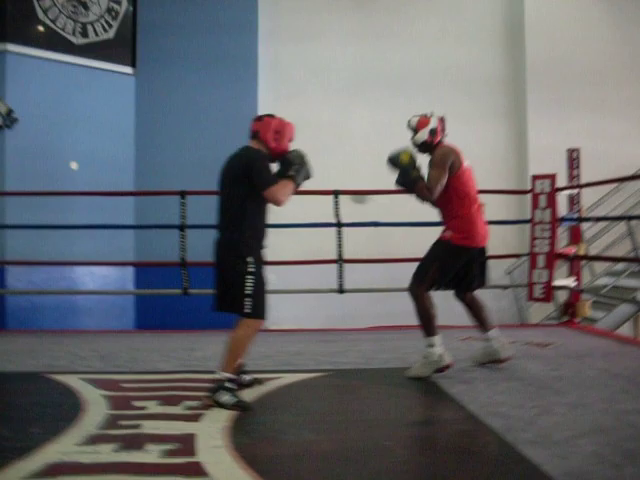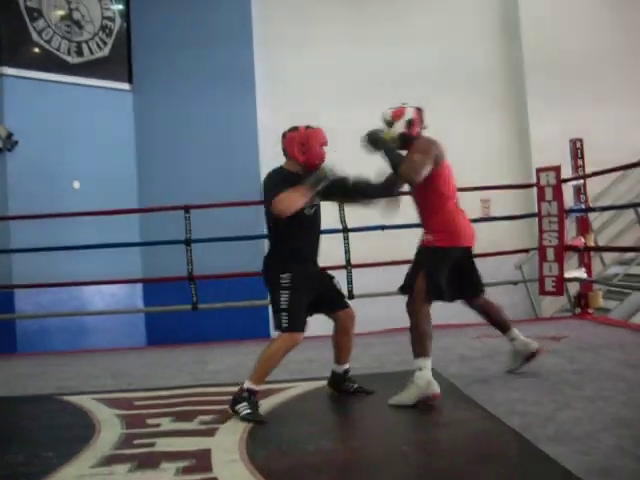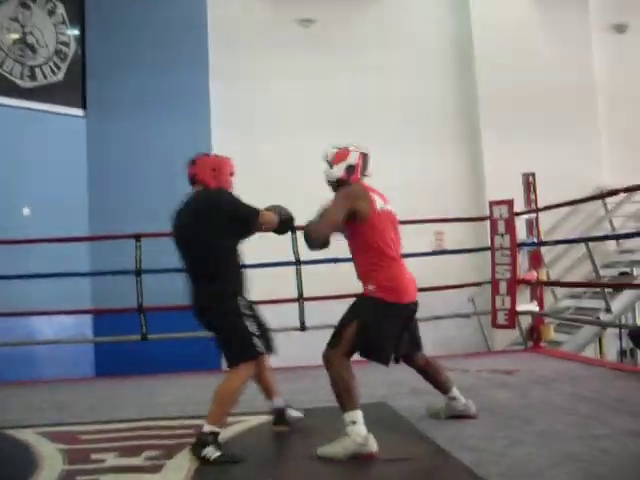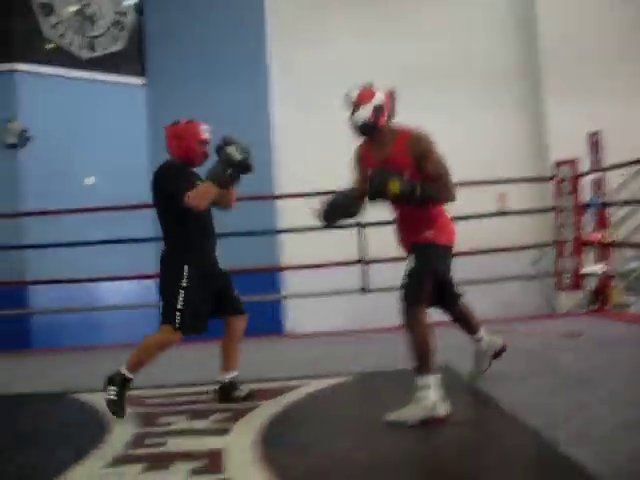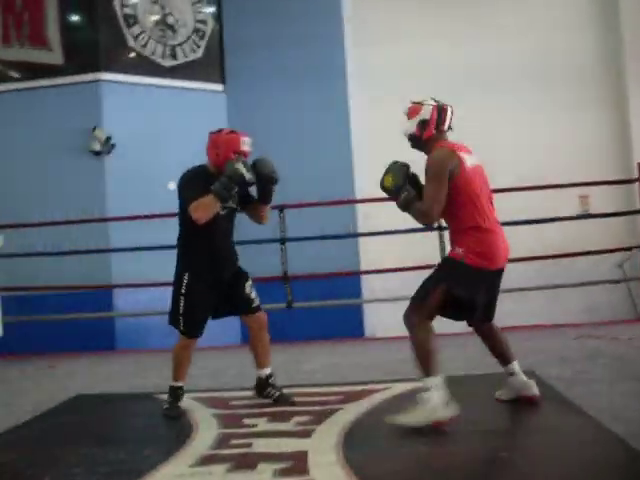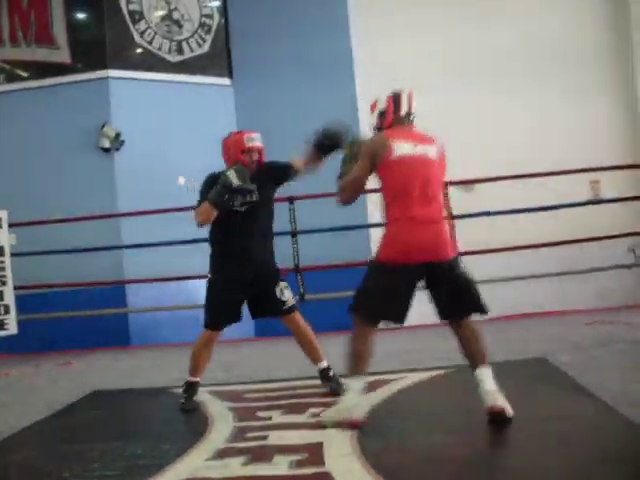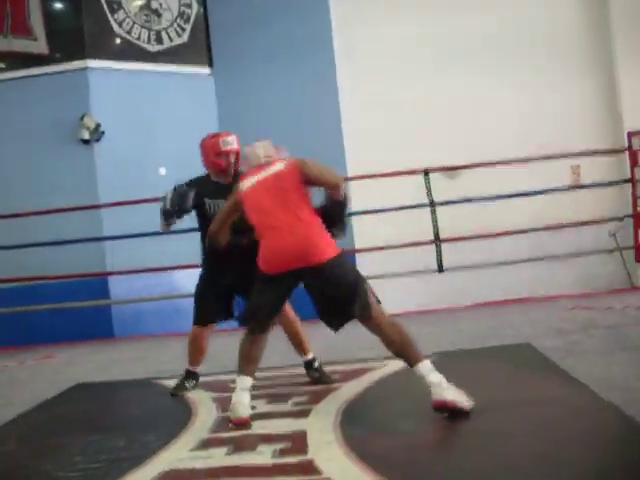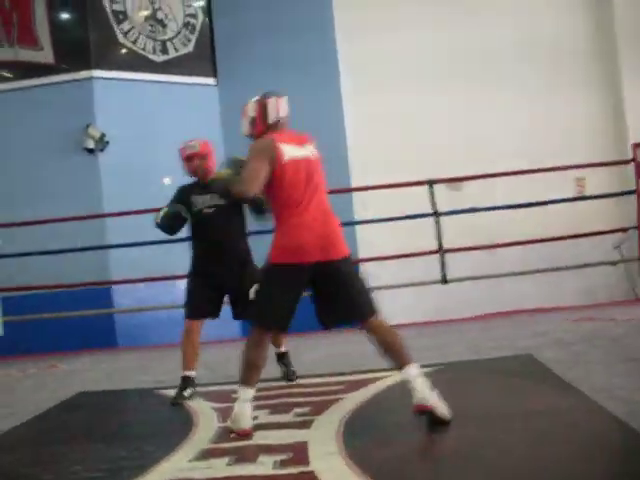
dt=0.4s
person 1, frame 1
left shoulder: (443, 155)
right shoulder: (452, 155)
left elbow: (430, 195)
right elbow: (441, 198)
left wrist: (410, 174)
right wrist: (409, 175)
left hip: (459, 234)
right hip: (476, 234)
left knee: (418, 288)
right knee: (465, 291)
left ankle: (435, 352)
right ankle: (494, 344)
person 1, frame 2
left shoulder: (428, 146)
right shoulder: (413, 157)
left elbow: (414, 174)
left wrist: (390, 148)
left hip: (444, 237)
right hip: (459, 234)
left knee: (416, 303)
right knee: (475, 297)
left ankle: (423, 381)
right ankle: (522, 344)
person 1, frame 3
left shoulder: (350, 195)
right shoulder: (377, 199)
left elbow: (317, 235)
left wrist: (311, 230)
left hip: (383, 291)
right hip: (402, 289)
left knee: (334, 355)
right knee: (410, 355)
left ankle: (357, 436)
right ankle: (458, 402)
person 1, frame 4
left shoulder: (416, 142)
right shoulder: (364, 152)
left elbow: (447, 193)
right elbow: (360, 193)
left wrist: (405, 189)
right wrist: (344, 202)
left hip: (432, 232)
right hip: (412, 234)
left knee: (413, 309)
right knee: (444, 298)
left ankle: (429, 398)
right ankle: (486, 344)
person 1, frame 5
left shoulder: (440, 158)
right shoulder: (461, 153)
left elbow: (428, 215)
left wrist: (400, 193)
right wrist: (415, 192)
left hip: (472, 251)
right hip: (493, 249)
left knee: (416, 316)
right knee: (482, 321)
left ankle: (434, 400)
right ankle: (520, 381)
person 1, frame 6
left shoulder: (375, 145)
right shoulder: (435, 146)
left elbow: (345, 197)
left wrist: (348, 167)
left hip: (398, 246)
right hip: (436, 245)
left knee: (363, 321)
right knee: (462, 320)
left ankle: (351, 402)
right ankle: (490, 393)
person 1, frame 7
left shoulder: (240, 185)
right shoulder: (293, 166)
left elbow: (216, 234)
right elbow: (336, 183)
right wrist: (335, 208)
left hip: (274, 259)
right hip: (315, 249)
left knee: (256, 328)
right knee: (375, 317)
left ankle: (241, 402)
right ankle: (438, 386)
person 1, frame 8
left shoulder: (263, 147)
right shoulder: (309, 144)
left elbow: (248, 190)
left wrist: (232, 182)
left hip: (291, 249)
right hip: (331, 244)
left knee: (261, 331)
right knee: (370, 319)
left ankle: (242, 411)
right ankle: (421, 389)
person 2, frame 1
left shoulder: (246, 159)
right shoulder: (253, 159)
left elbow: (268, 192)
right elbow: (278, 196)
left wrist: (287, 174)
right wrist: (294, 172)
left hip: (242, 249)
right hip: (240, 251)
left knee: (250, 316)
right knee: (252, 318)
left ankle: (235, 370)
right ankle: (223, 385)
person 2, frame 2
left shoulder: (313, 178)
right shoulder: (275, 179)
left elbow: (354, 192)
right elbow: (283, 208)
left wrist: (384, 186)
right wrist: (314, 183)
left hip: (308, 267)
right hip: (286, 269)
left knee: (346, 315)
right knee: (293, 333)
left ankle: (340, 377)
right ankle: (244, 395)
person 2, frame 3
left shoulder: (184, 212)
right shoulder: (216, 199)
right elbow: (265, 219)
left wrist: (254, 220)
right wrist: (280, 214)
left hip: (206, 296)
right hip: (225, 296)
left knee: (256, 351)
right knee: (245, 364)
left ankle: (279, 409)
right ankle: (207, 438)
person 2, frame 4
left shoulder: (189, 176)
right shoulder: (169, 173)
left elbow: (228, 200)
right elbow: (199, 202)
left wrist: (232, 171)
right wrist: (223, 166)
left hip: (205, 263)
right hip: (183, 266)
left knee: (237, 319)
right knee: (173, 333)
left ankle: (228, 384)
right ankle: (119, 382)
person 2, frame 5
left shoulder: (233, 178)
right shoulder: (193, 178)
left elbow: (261, 217)
right elbow: (199, 215)
left wrist: (264, 189)
right wrist: (226, 184)
left hip: (227, 266)
right hip: (195, 270)
left knee: (257, 321)
right knee: (188, 336)
left ankle: (265, 383)
right ankle: (175, 392)
person 2, frame 6
left shoulder: (268, 172)
right shoulder: (215, 182)
left elbow: (304, 164)
right elbow: (201, 219)
left wrist: (322, 146)
right wrist: (222, 192)
left hip: (263, 266)
right hip: (226, 271)
left knee: (294, 319)
right knee: (211, 332)
left ankle: (327, 373)
right ankle: (191, 387)
person 2, frame 7
right shoulder: (196, 186)
right elbow: (167, 224)
right wrist: (170, 211)
left hip: (251, 261)
right hip: (217, 266)
left knee: (282, 309)
right knee: (201, 328)
left ankle: (312, 364)
right ankle: (191, 373)
person 2, frame 8
right shoulder: (186, 192)
left elbow: (261, 207)
right elbow: (168, 222)
right wrist: (166, 218)
left hip: (239, 264)
right hip: (204, 268)
right knee: (192, 324)
left ankle: (282, 356)
right ankle: (188, 382)
